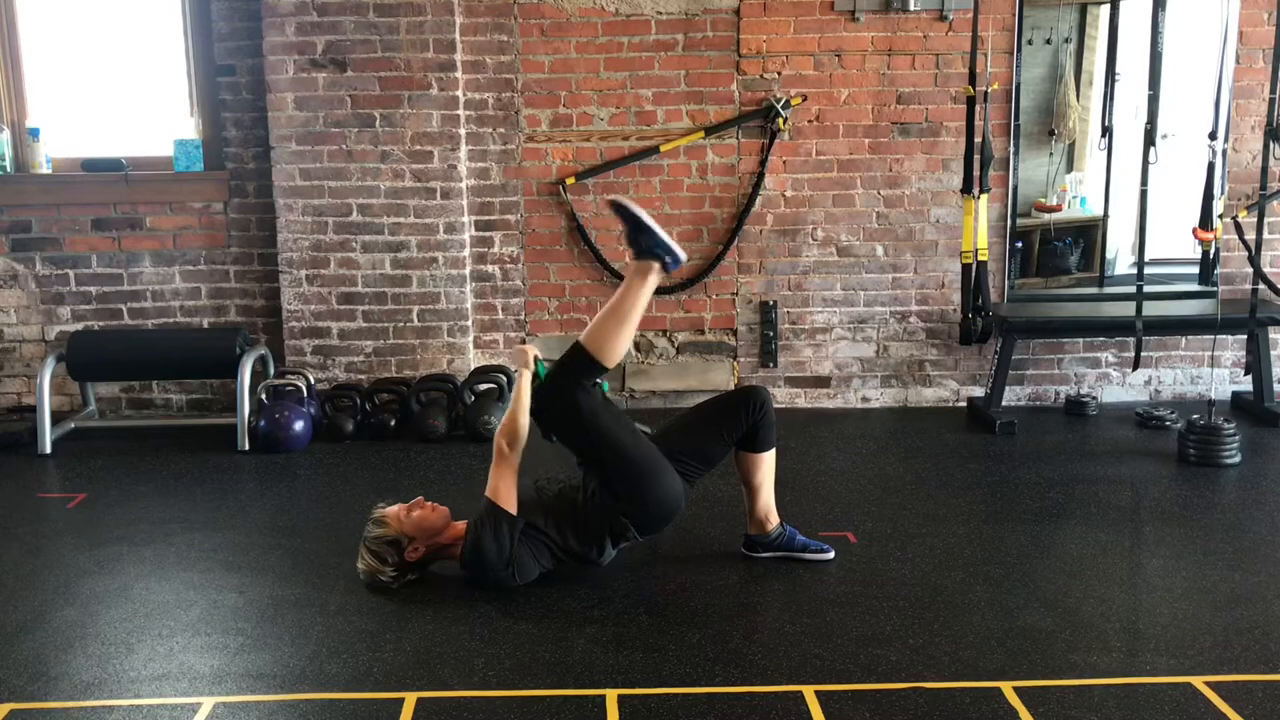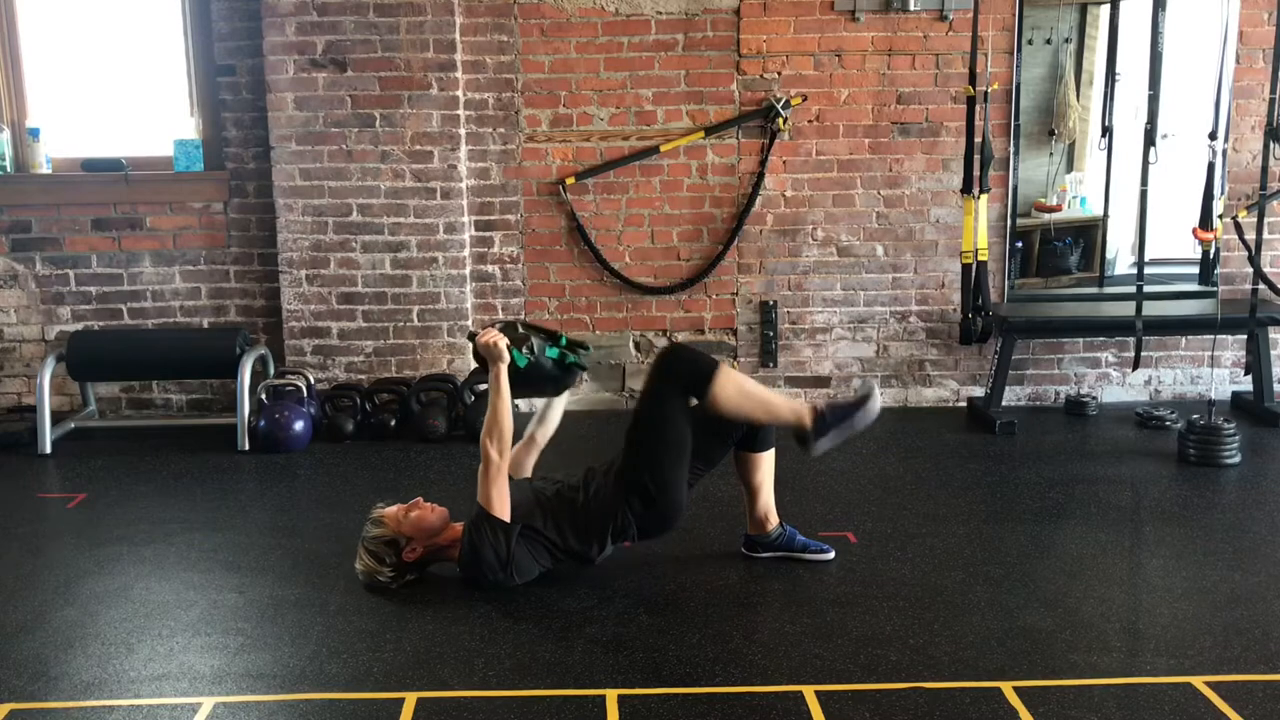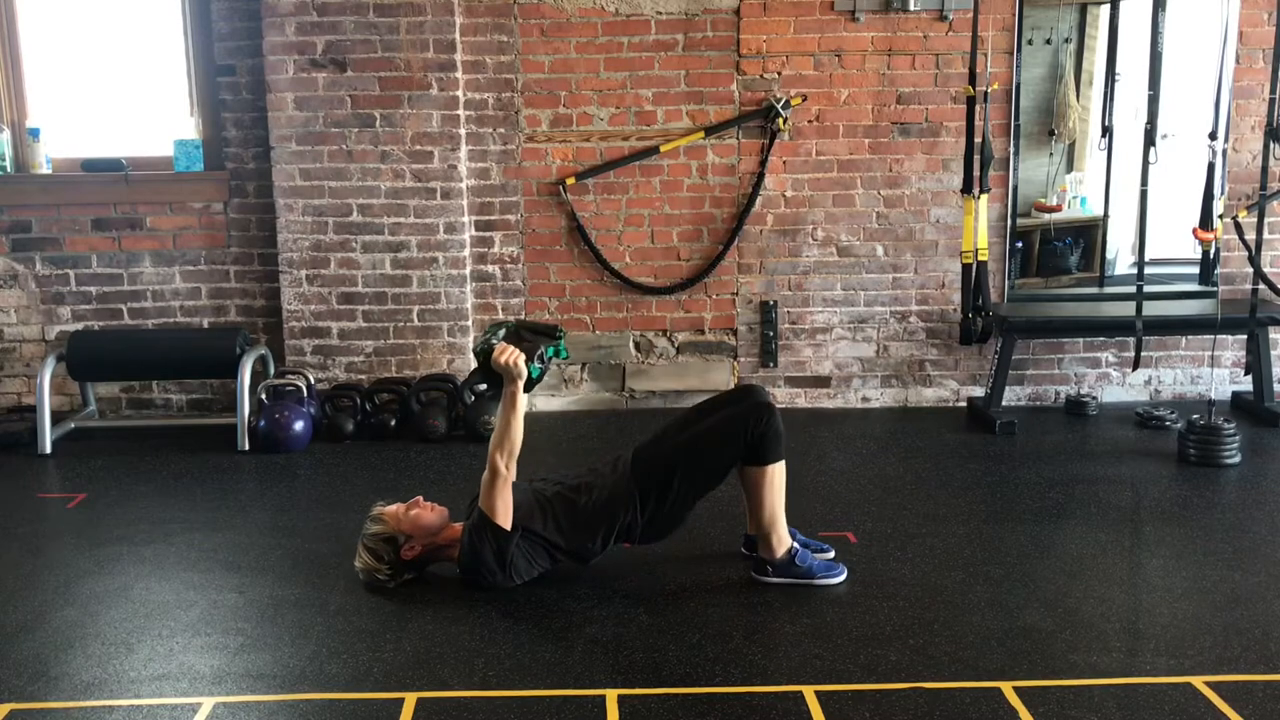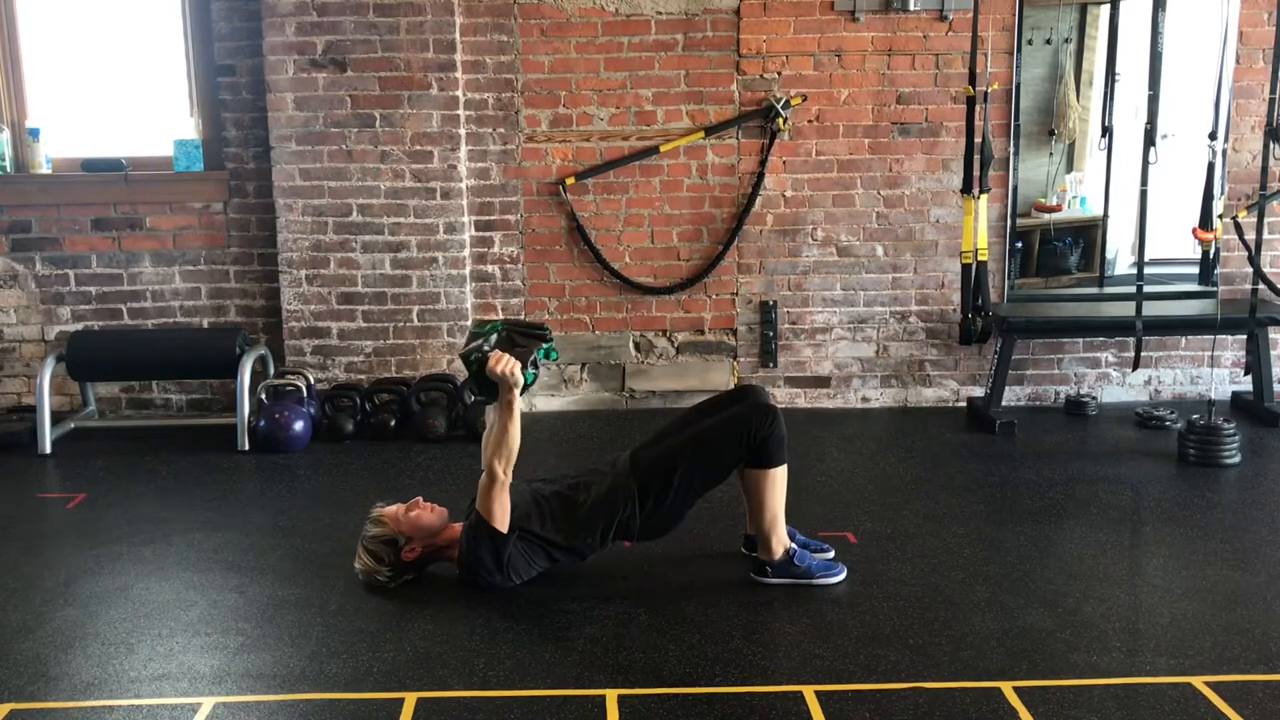
dt=0.5s
person 1, frame 1
left shoulder: (481, 533)
right shoulder: (483, 553)
right elbow: (507, 449)
right wrist: (524, 374)
left hip: (644, 487)
right hip: (644, 498)
left knee: (751, 402)
right knee: (562, 386)
left ankle: (766, 531)
right ankle: (647, 267)
person 1, frame 2
left shoulder: (479, 531)
right shoulder: (483, 558)
left elbow: (529, 446)
right elbow: (493, 459)
right wrist: (498, 368)
left hip: (618, 486)
right hip: (641, 502)
left knee: (748, 404)
right knee: (677, 363)
left ankle: (766, 532)
right ankle: (811, 420)
person 1, frame 3
left shoulder: (476, 524)
right shoulder: (482, 558)
left elbow: (502, 465)
right elbow: (500, 467)
left wrist: (519, 379)
right wrist: (512, 384)
left hip: (627, 476)
right hip: (644, 502)
left knee: (748, 398)
right knee: (758, 418)
left ankle: (762, 532)
right ankle: (778, 554)
person 1, frame 4
left shoulder: (475, 523)
right shoulder: (480, 560)
left elbow: (495, 440)
right elbow: (498, 473)
left wrist: (499, 384)
right wrist: (507, 392)
left hip: (630, 473)
right hip: (644, 499)
left knee: (751, 400)
right knee: (763, 423)
left ankle: (764, 530)
right ankle: (776, 556)
